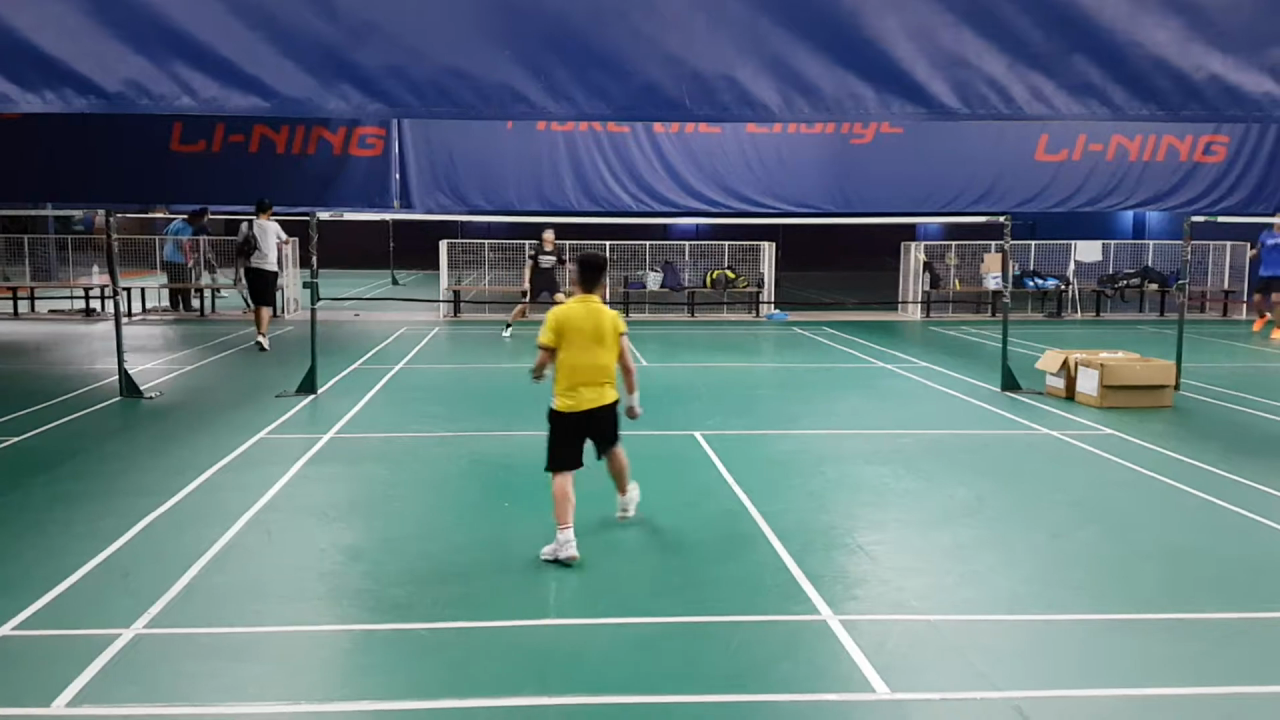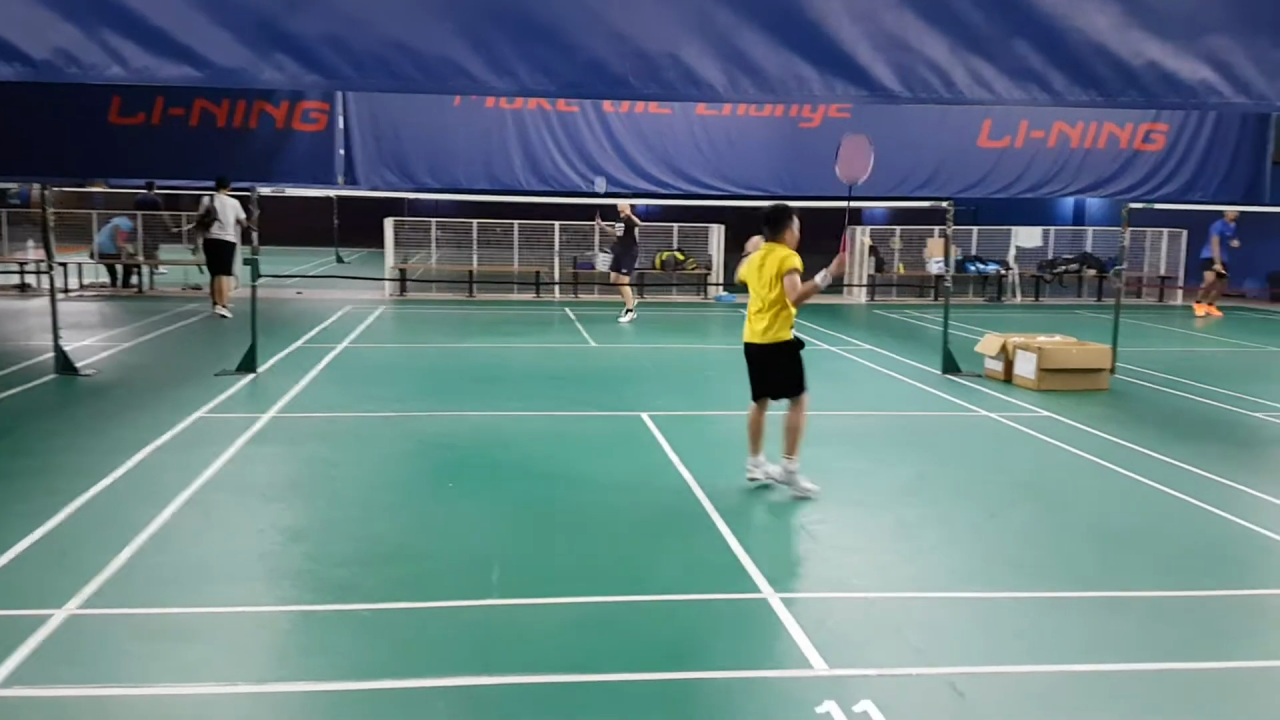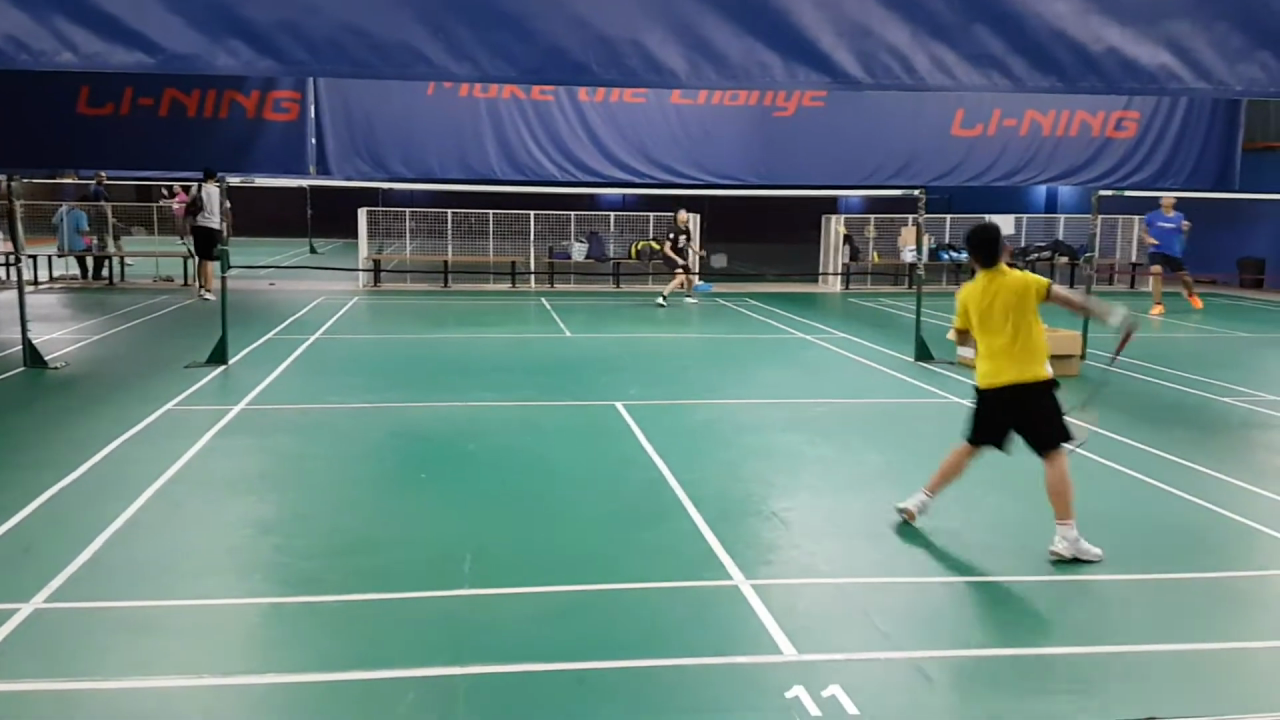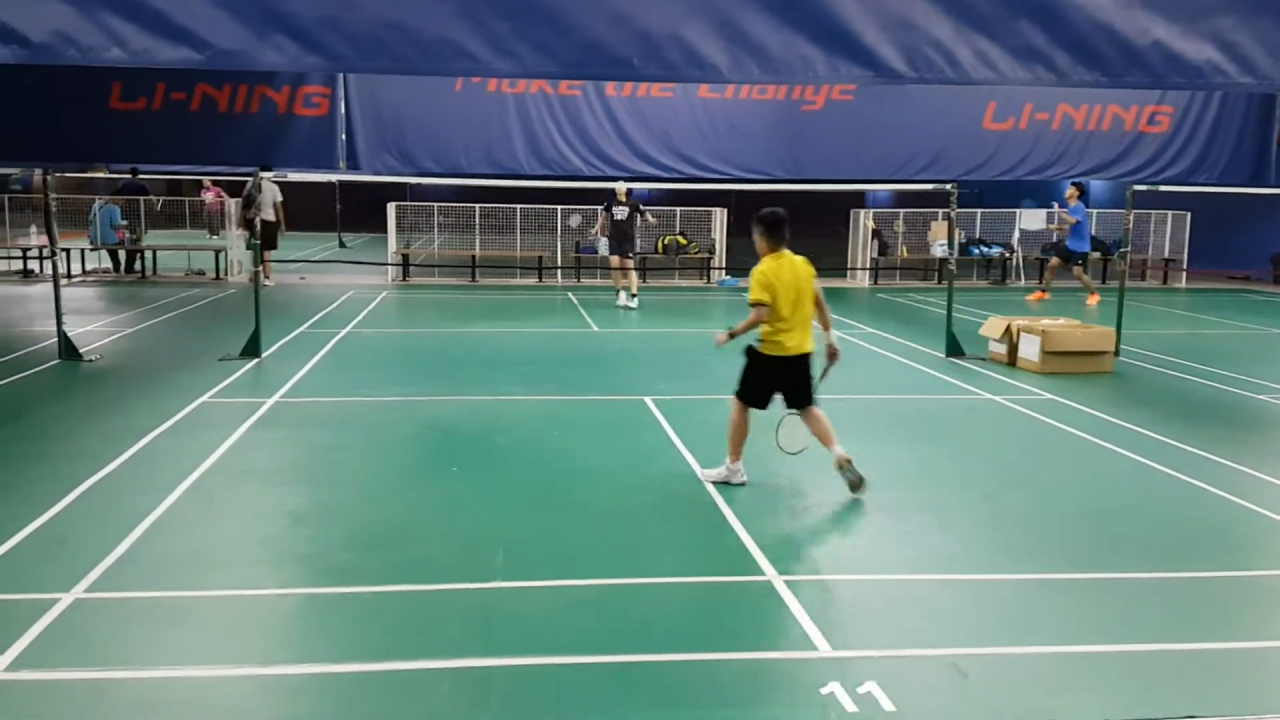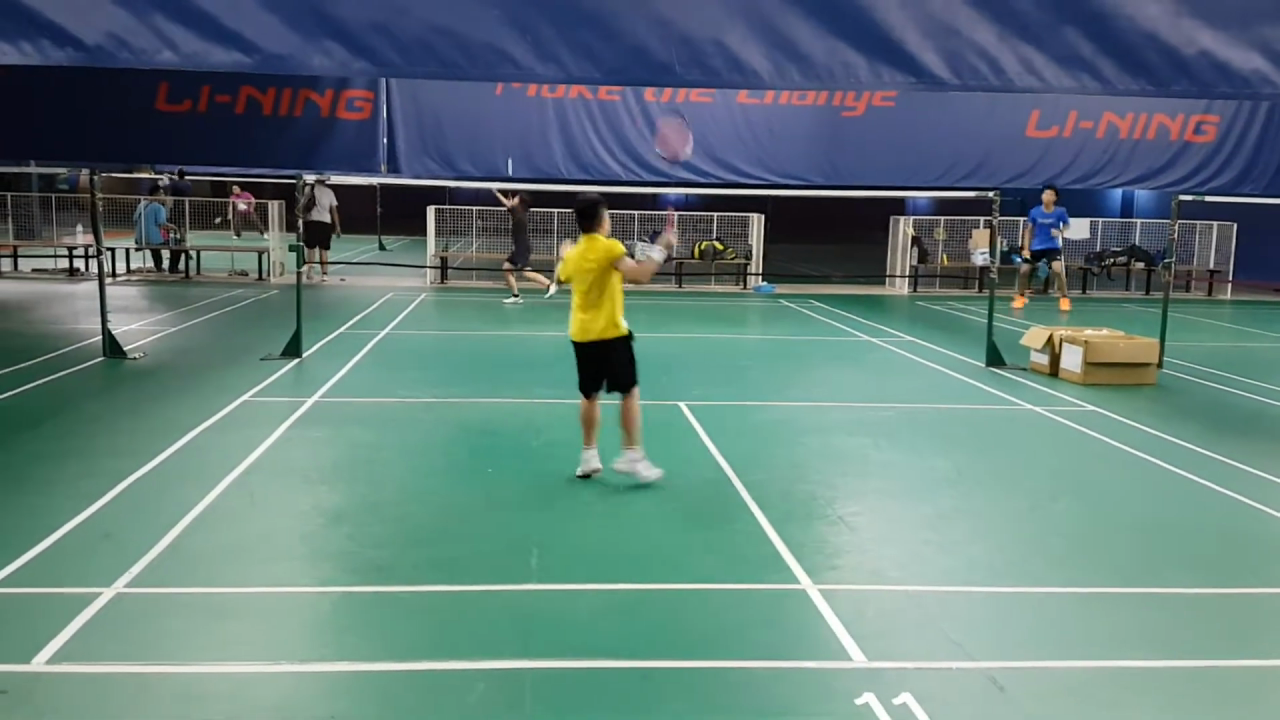
dt=1s
person 1, frame 1
left shoulder: (558, 315)
right shoulder: (611, 317)
left elbow: (543, 361)
right elbow: (627, 365)
left wrist: (537, 373)
right wrist: (633, 400)
left hip: (568, 406)
right hip: (604, 402)
left knee: (562, 472)
right knee: (612, 447)
left ankle: (565, 540)
right ankle: (626, 499)
person 1, frame 2
left shoulder: (755, 258)
right shoulder: (788, 258)
left elbow: (740, 275)
right elbow: (794, 297)
right wrist: (826, 277)
left hip: (752, 341)
right hip: (777, 341)
left knee: (760, 402)
right knee: (798, 401)
left ankle: (755, 464)
right ankle: (789, 468)
person 1, frame 3
left shoulder: (966, 294)
right shoulder: (1025, 282)
left elbow: (961, 337)
right elbow: (1071, 301)
right wrist: (1108, 313)
left hip: (991, 385)
right hip: (1031, 382)
left knee: (968, 448)
right knee: (1055, 456)
left ankle: (919, 502)
right ankle: (1066, 536)
person 1, frame 4
left shoulder: (762, 272)
right shoulder: (803, 265)
left elbow: (759, 316)
right elbow: (820, 305)
left wrist: (731, 333)
right wrist: (830, 339)
left hip: (771, 352)
right hip: (801, 350)
left knee: (741, 404)
right knee: (807, 409)
left ankle: (733, 468)
right ankle: (840, 456)
person 1, frame 5
left shoulder: (572, 255)
right shoulder: (610, 248)
left elbow: (562, 276)
right elbow: (639, 276)
right wrist: (661, 248)
left hip: (581, 336)
right hip: (611, 334)
left knee: (589, 397)
right knee: (629, 394)
left ankle: (589, 457)
right ankle: (632, 457)
